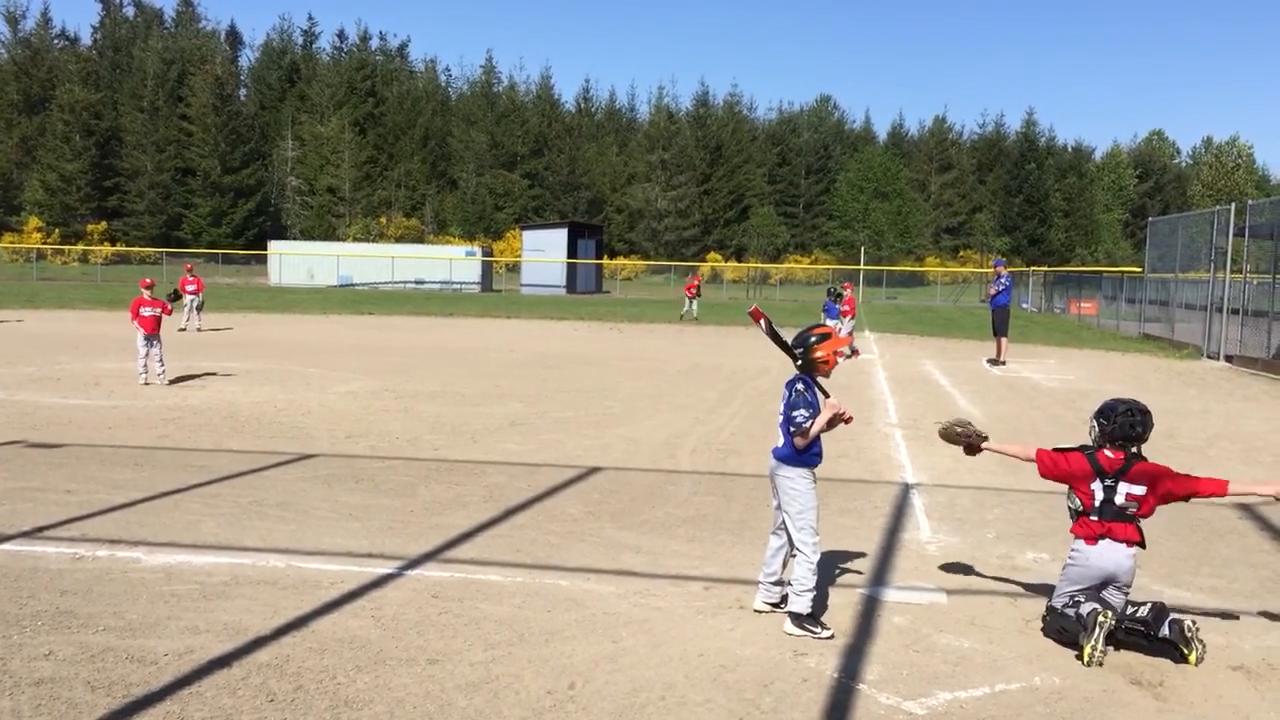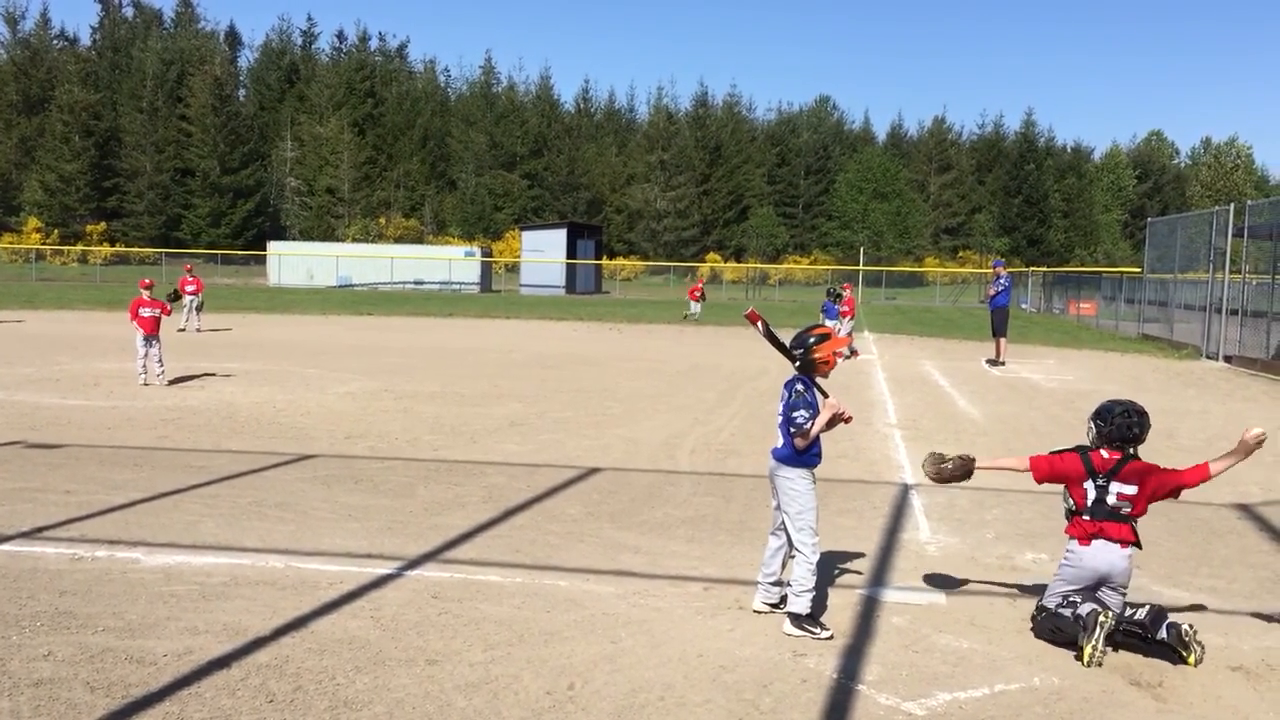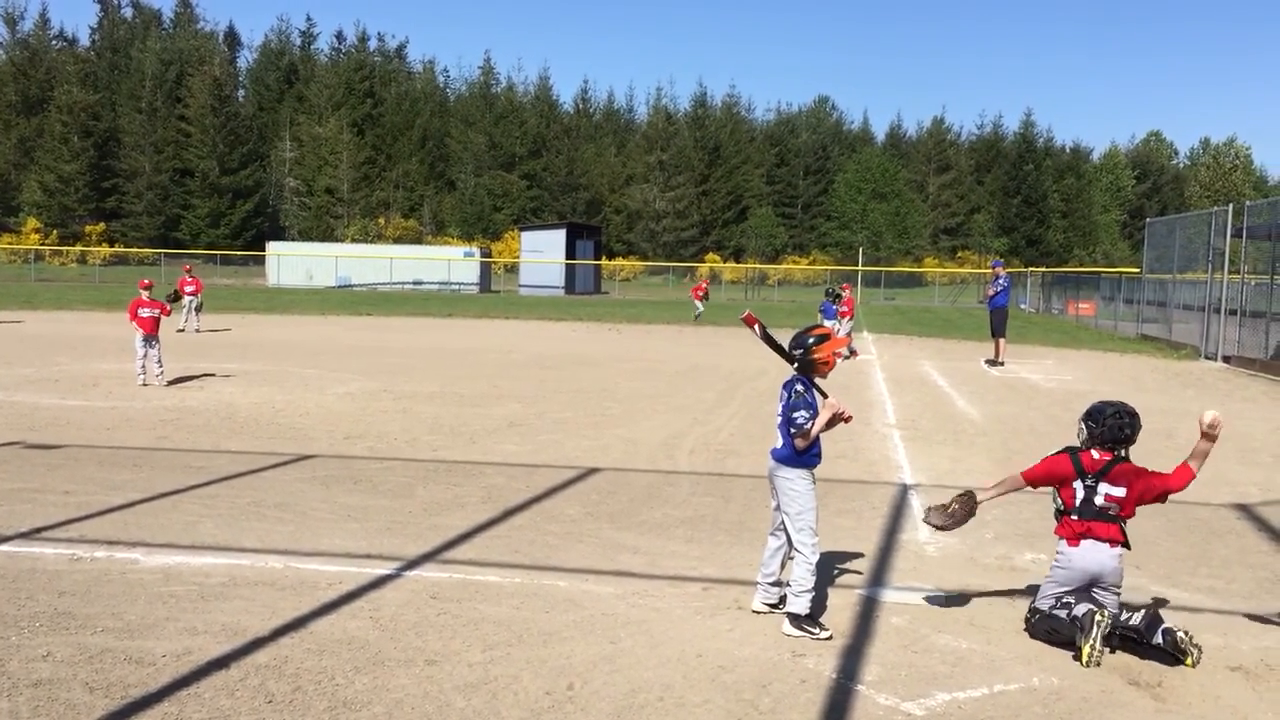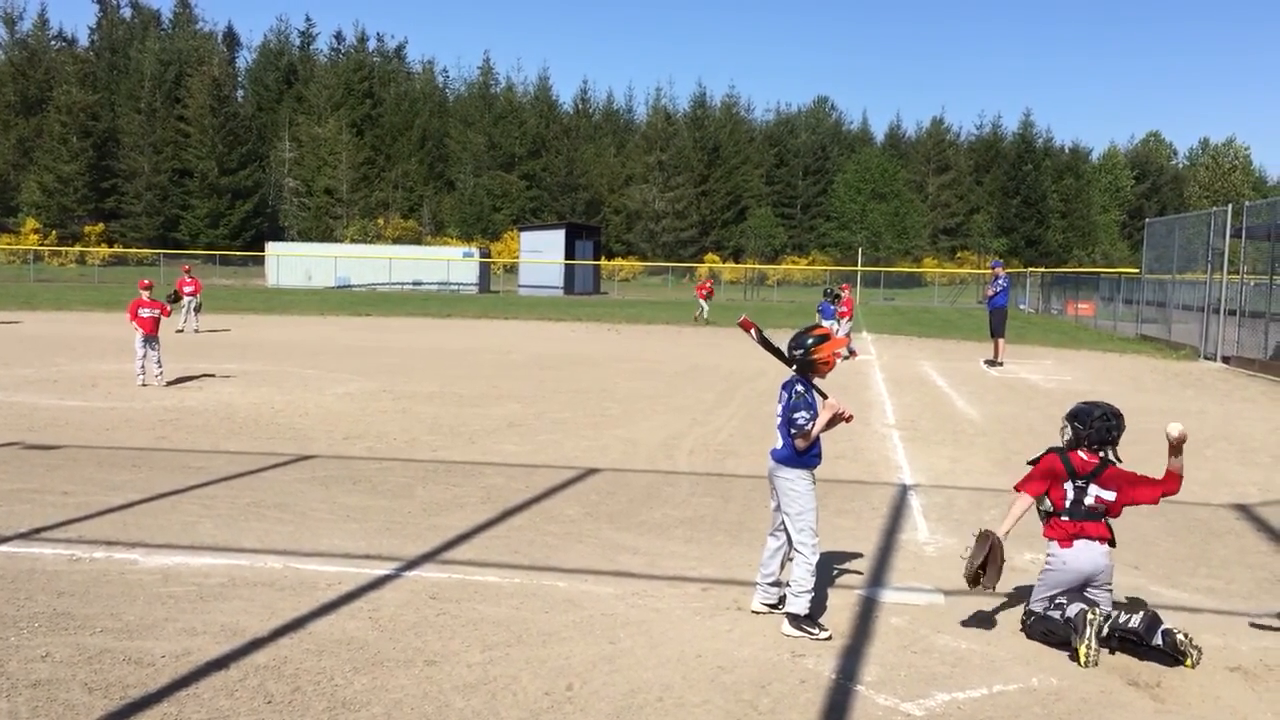
dt=0.1s
person 1, frame 1
left shoulder: (798, 385)
right shoulder: (802, 391)
right elbow: (801, 440)
left wrist: (834, 419)
right wrist: (826, 413)
left hip: (784, 468)
right hip: (795, 473)
left knee: (782, 534)
right knee: (807, 543)
left ankle: (769, 594)
right ankle: (799, 615)
person 1, frame 2
left shoulder: (795, 385)
right shoulder: (801, 392)
right elbow: (801, 440)
left wrist: (834, 419)
right wrist: (825, 413)
left hip: (783, 468)
right hip: (795, 473)
left knee: (781, 534)
right knee: (806, 544)
left ankle: (768, 595)
right ankle: (798, 615)
person 1, frame 3
left shoulder: (793, 385)
right shoulder: (802, 393)
right elbow: (801, 441)
left wrist: (833, 418)
right wrist: (825, 414)
left hip: (782, 467)
right hip: (794, 474)
left knee: (780, 534)
right knee: (805, 543)
left ankle: (767, 595)
right ankle: (798, 615)
person 1, frame 4
left shoulder: (791, 386)
right shoulder: (801, 394)
right elbow: (802, 442)
left wrist: (834, 419)
right wrist: (825, 414)
left hip: (781, 468)
right hip: (795, 474)
left knee: (779, 535)
right knee: (806, 544)
left ankle: (766, 596)
right ankle: (797, 616)
person 2, frame 1
left shoulder: (1081, 461)
right shoulder: (1150, 473)
left elbow: (1031, 455)
right elbow: (1202, 486)
left wrist: (985, 444)
left hip: (1089, 552)
right hip: (1126, 557)
left knee: (1057, 617)
right knee: (1111, 614)
left ankle: (1090, 616)
right ankle: (1170, 627)
person 2, frame 2
left shoulder: (1076, 461)
right shoulder: (1143, 473)
left elbow: (1025, 464)
right elbow: (1195, 475)
left wrist: (978, 463)
right wrist: (1239, 452)
left hip: (1083, 553)
right hip: (1121, 557)
left knee: (1047, 618)
right knee: (1108, 614)
left ankle: (1088, 617)
right ankle: (1167, 629)
person 2, frame 3
left shoulder: (1064, 462)
right shoulder: (1129, 475)
left elbow: (1021, 479)
right elbow: (1182, 477)
left wrist: (982, 495)
right wrist: (1207, 440)
left hip: (1073, 554)
right hip: (1111, 557)
left knee: (1039, 618)
right knee: (1107, 615)
left ankle: (1084, 619)
right ankle: (1162, 632)
person 2, frame 4
left shoulder: (1053, 462)
right shoulder: (1116, 476)
left elbow: (1026, 496)
right elbow: (1169, 487)
left wrist: (1000, 534)
right wrist: (1175, 450)
left hip: (1065, 556)
right hip: (1099, 556)
left knee: (1036, 620)
right knee: (1104, 617)
left ankle: (1077, 617)
right ankle: (1162, 634)
